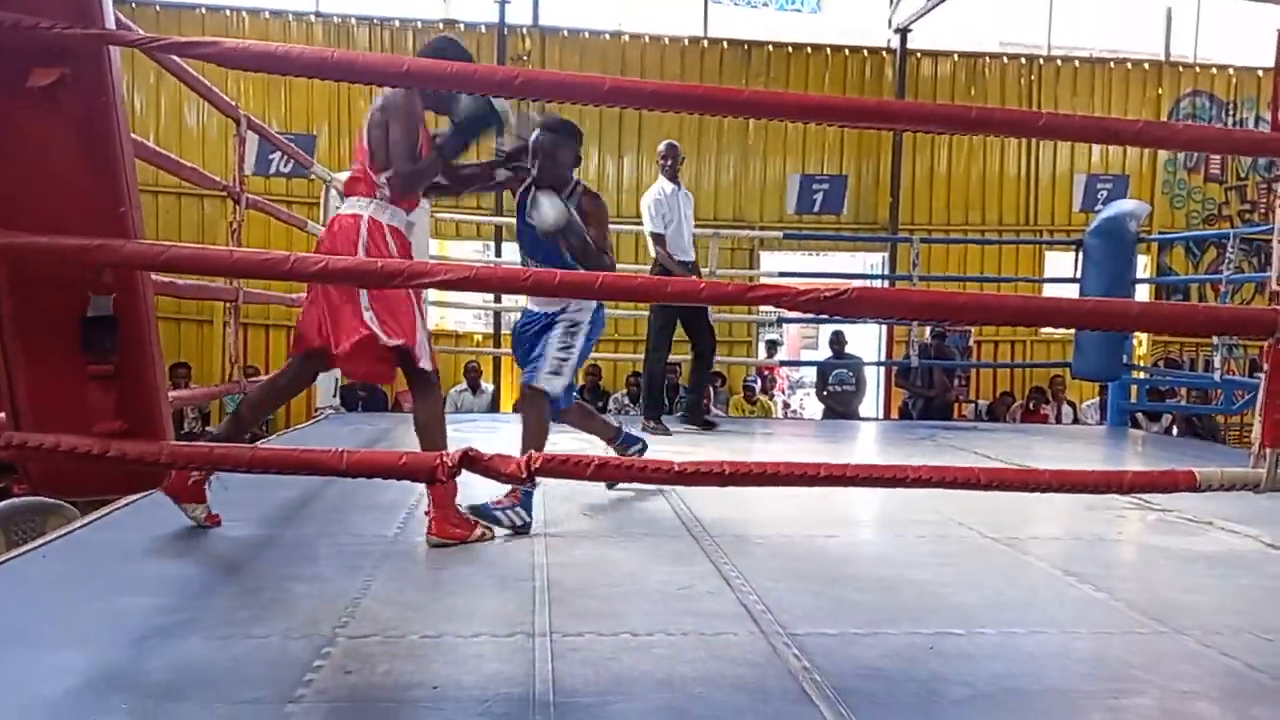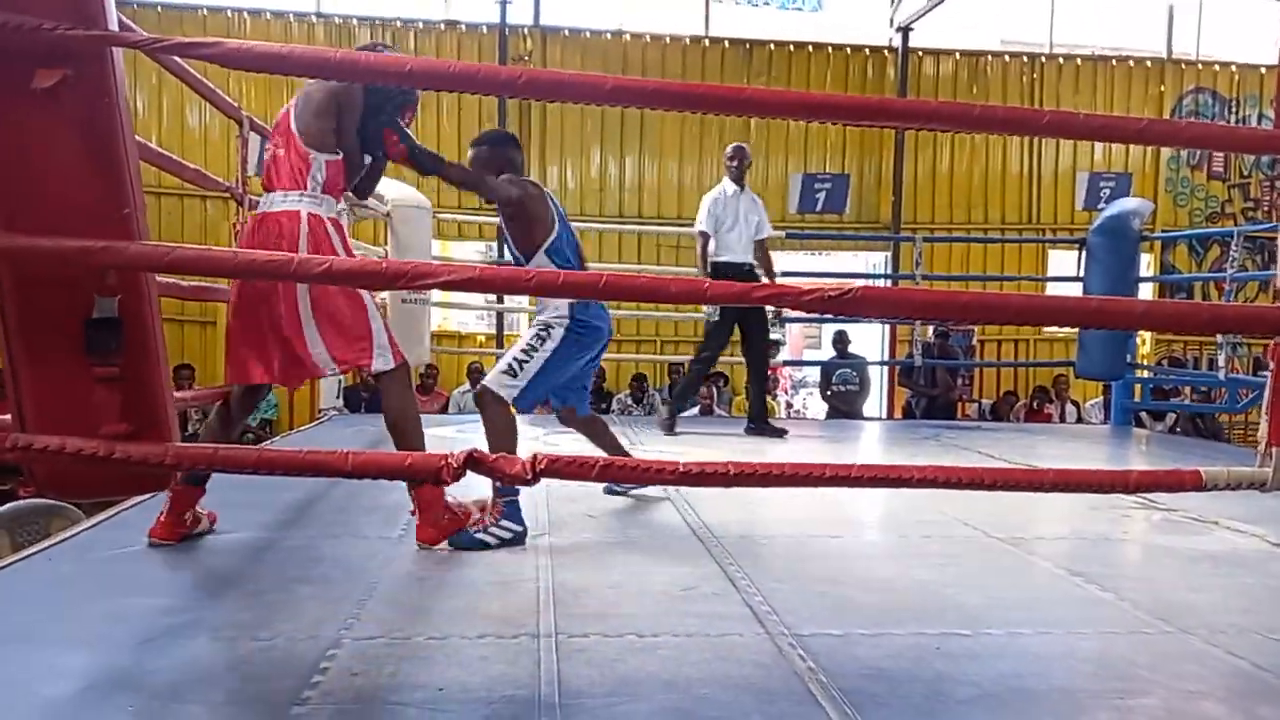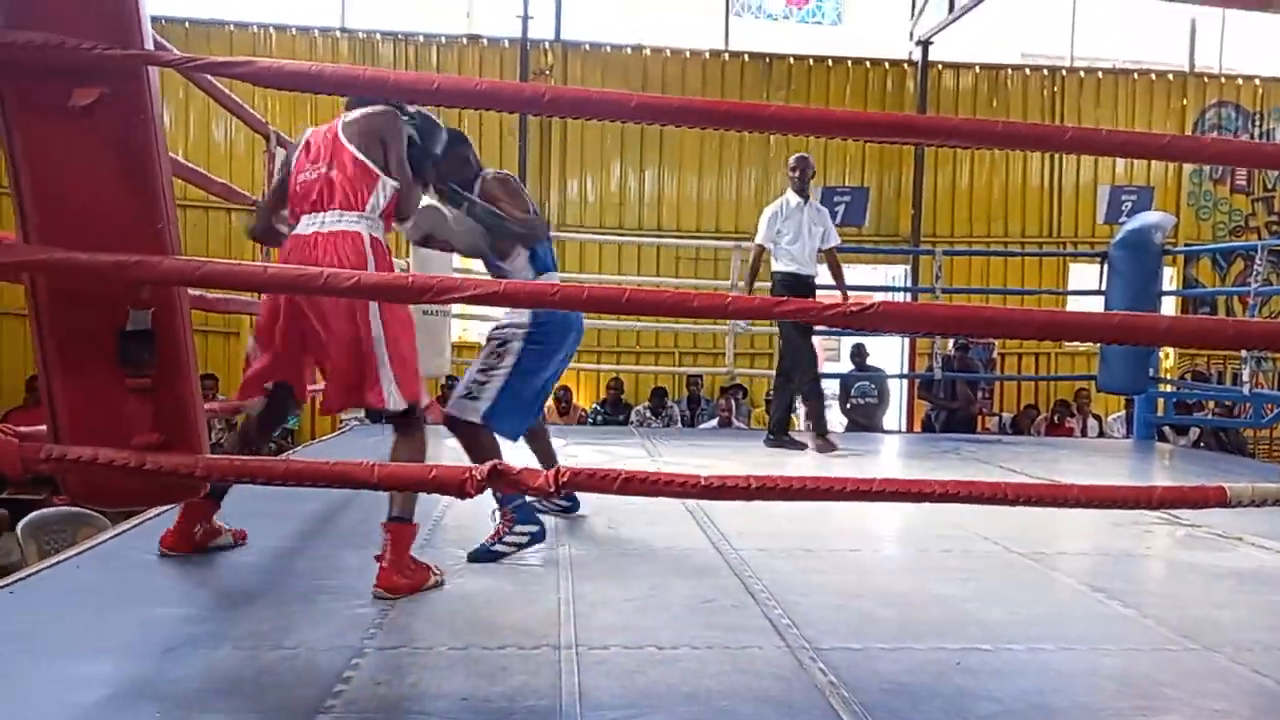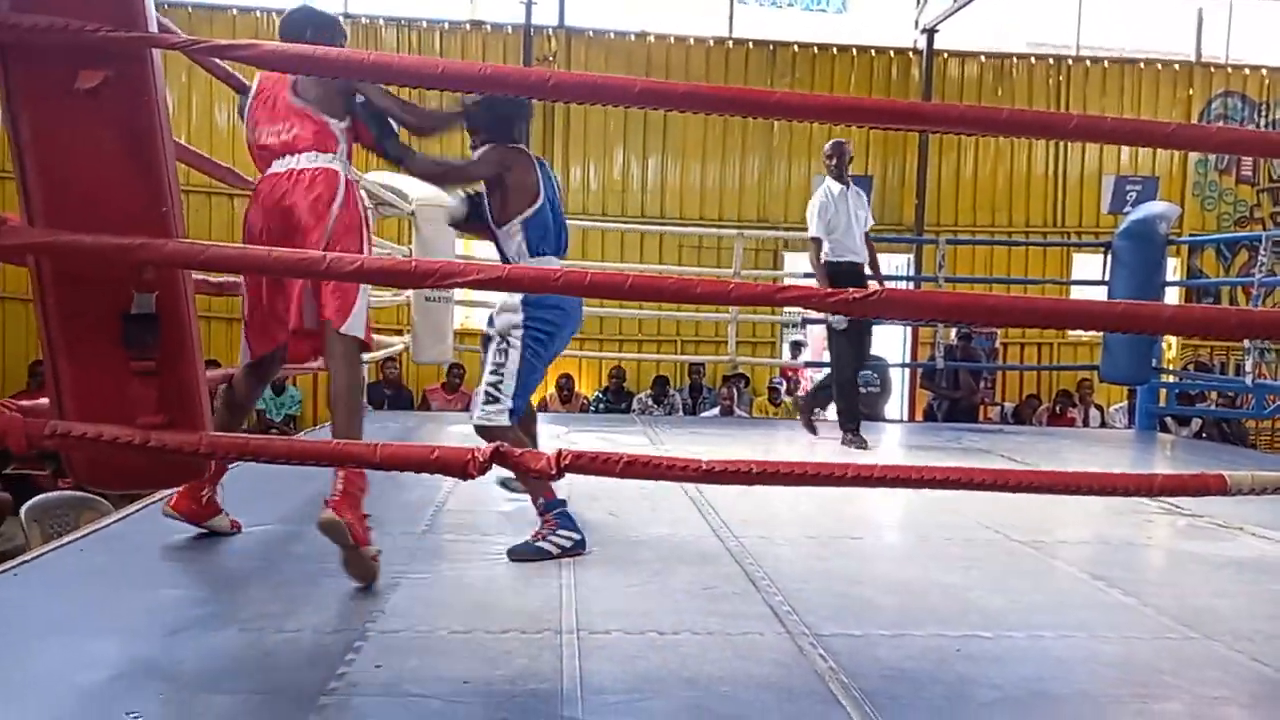
dt=0.4s
person 1, frame 1
left shoulder: (412, 111)
right shoulder: (401, 100)
left elbow: (431, 184)
right elbow: (402, 180)
left wrist: (487, 173)
right wrist: (446, 150)
left hip: (377, 241)
right hip: (367, 240)
left knee: (304, 368)
right knee: (421, 373)
left ankle: (193, 470)
right ankle: (445, 515)
person 1, frame 2
left shoulder: (308, 99)
right shoulder: (346, 87)
right elbow: (358, 183)
left wrist: (379, 142)
right wrist: (379, 134)
left hip: (265, 235)
right hip: (306, 234)
left knee: (250, 384)
right knee: (390, 368)
left ankle: (179, 511)
right ankle: (433, 511)
person 1, frame 3
left shoulder: (311, 141)
right shoulder: (386, 118)
left elbow: (261, 224)
right elbow: (403, 207)
right wrist: (415, 174)
left hip: (300, 254)
right hip: (353, 253)
left knee: (278, 401)
right knee: (405, 413)
left ankle: (193, 523)
right ankle: (397, 560)
person 1, frame 4
left shoulder: (255, 89)
right shoulder: (335, 83)
right elbow: (419, 124)
left hip: (267, 202)
right hip: (322, 193)
left knee: (261, 358)
right knee: (339, 344)
left ankle: (198, 491)
right ankle: (345, 499)
person 2, frame 1
left shoulder: (588, 203)
right shoulder: (525, 183)
left elbow: (606, 274)
left wrist: (575, 236)
left hip: (575, 314)
right hip: (536, 313)
left knee: (537, 393)
right knee: (558, 404)
left ankle: (519, 500)
right ankle: (626, 444)
person 2, frame 2
left shoulder: (521, 193)
right shoulder: (531, 199)
left elbow: (478, 183)
left wrist: (409, 151)
left hip: (570, 320)
right hip: (585, 320)
left knee: (492, 395)
right knee: (570, 408)
left ankle: (505, 513)
person 2, frame 3
left shoulder: (493, 184)
right shoulder: (474, 199)
left elbow: (532, 230)
left wrist: (494, 231)
left hip: (534, 321)
right hip: (554, 319)
left knee: (464, 415)
right knee: (523, 410)
left ankle: (518, 518)
right ankle: (559, 492)
person 2, frame 4
left shoulder: (503, 157)
right shoulder: (533, 167)
left elbow: (444, 173)
right wrist: (470, 219)
left hip: (532, 303)
right hip: (559, 300)
left knee: (494, 419)
right knee: (513, 392)
left ankle: (558, 523)
right ankle: (535, 477)
person 3, frame 1
left shoulder: (687, 197)
right shoulder: (654, 198)
right elbow: (659, 247)
left wrist: (698, 277)
right wrist: (687, 278)
left hip: (687, 273)
right hip: (667, 274)
left knee: (706, 343)
right knee: (658, 349)
left ankle: (693, 410)
right ankle: (651, 416)
person 3, frame 2
left shoulder: (756, 203)
right shoulder: (714, 199)
left elbow: (761, 248)
right elbow: (702, 247)
left wrist: (773, 287)
left hip: (749, 276)
right hip: (723, 274)
left knee: (759, 350)
right knee: (711, 349)
left ankle: (758, 419)
right ankle: (673, 408)
person 3, frame 3
left shoulder: (821, 213)
right shoulder: (775, 211)
left elbow: (830, 257)
right elbow: (757, 256)
left wrist: (844, 296)
right wrist: (746, 298)
left hip: (808, 286)
right hip: (786, 285)
left knee: (792, 361)
right knee: (804, 359)
left ankle: (777, 431)
right ankle: (819, 432)
person 3, frame 4
left shoulder: (859, 196)
right shoulder: (821, 200)
right elbow: (816, 252)
left wrist: (881, 282)
right wrist: (827, 293)
left hip: (858, 276)
right hip: (838, 274)
left knee: (857, 354)
right knee: (846, 356)
left ankle: (812, 401)
right ankle: (850, 428)
